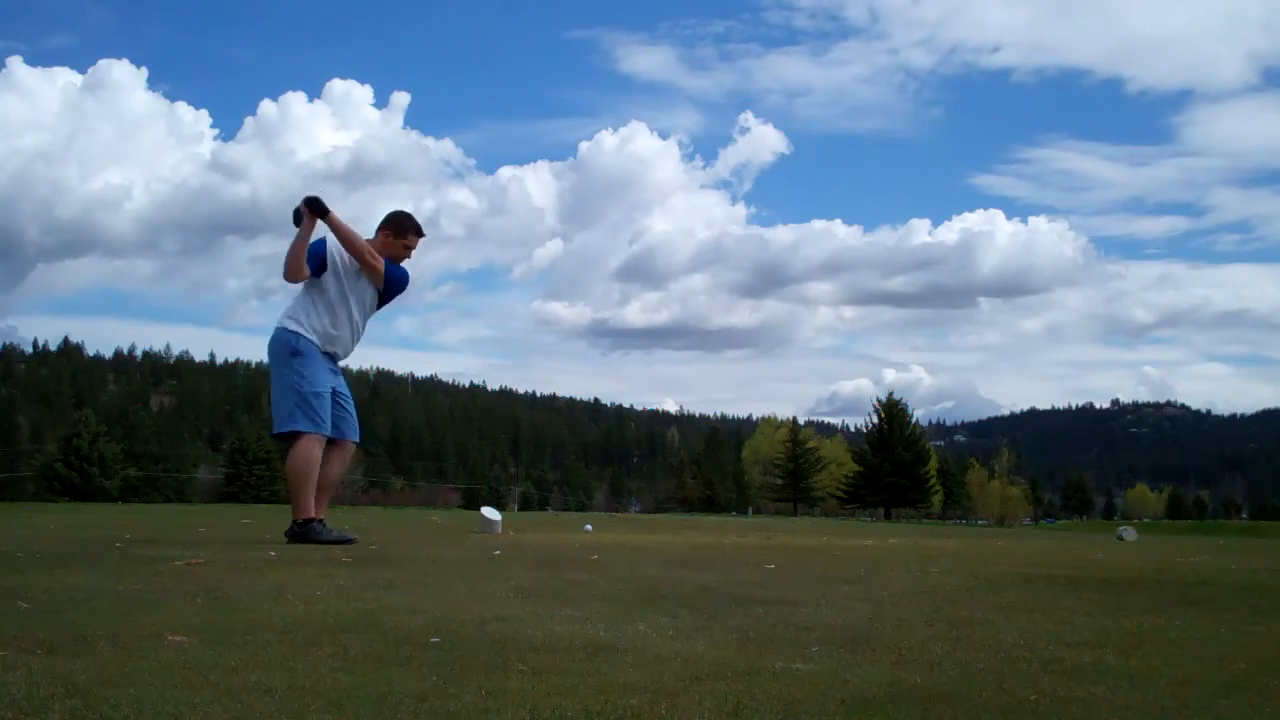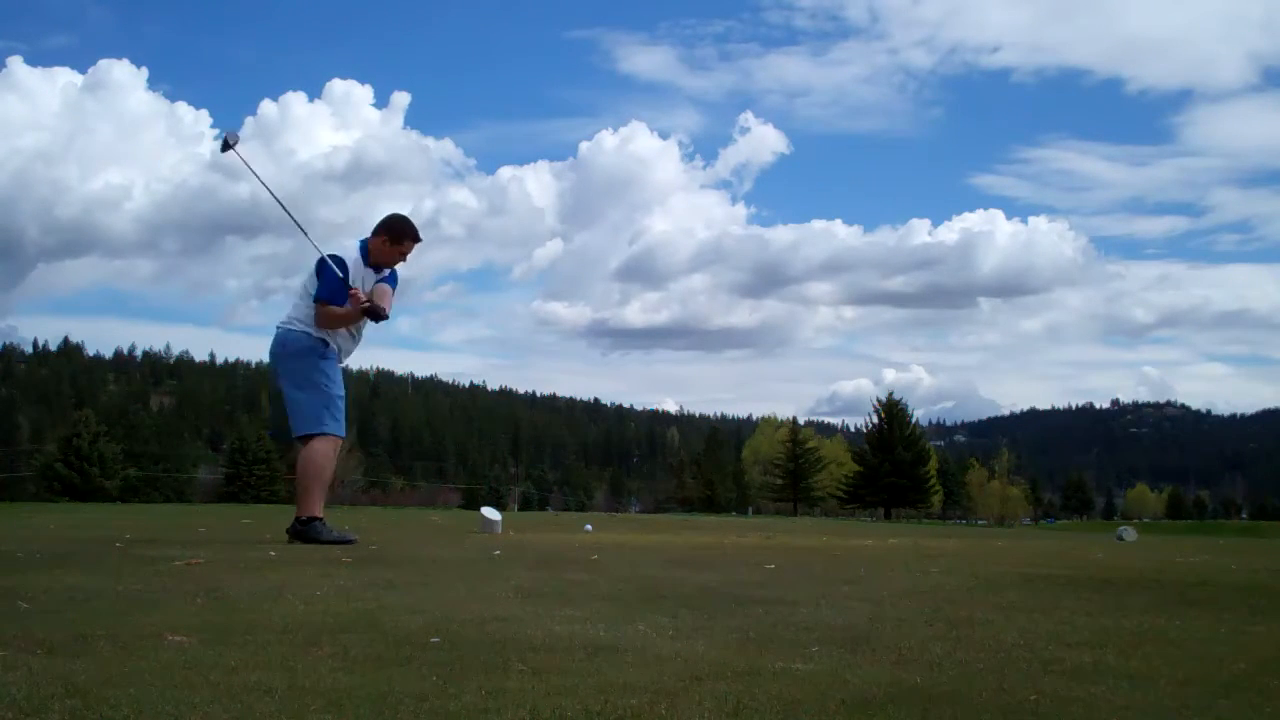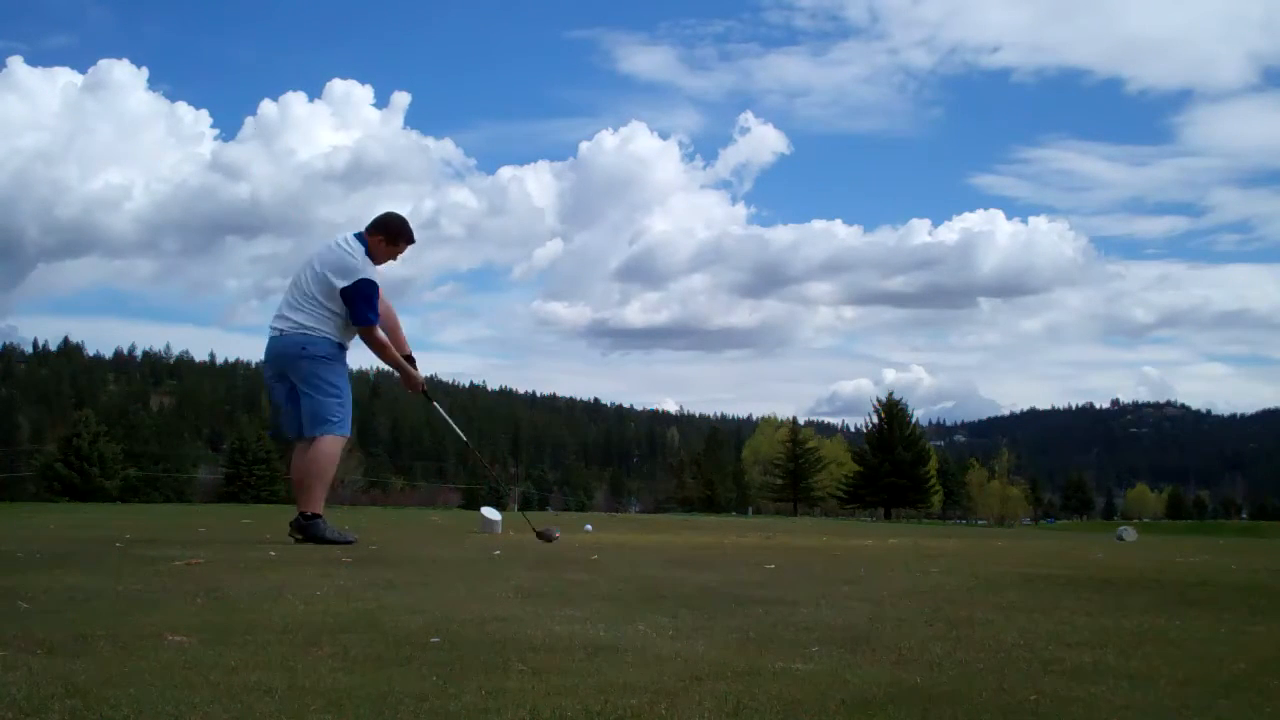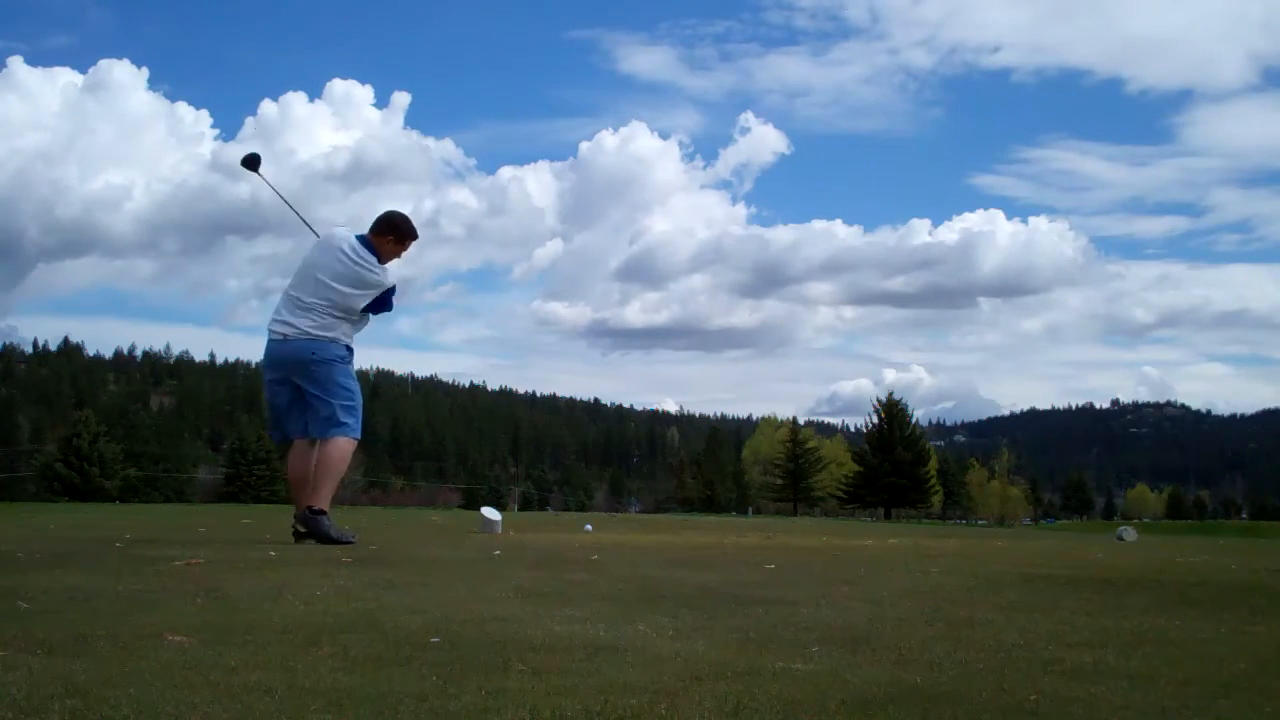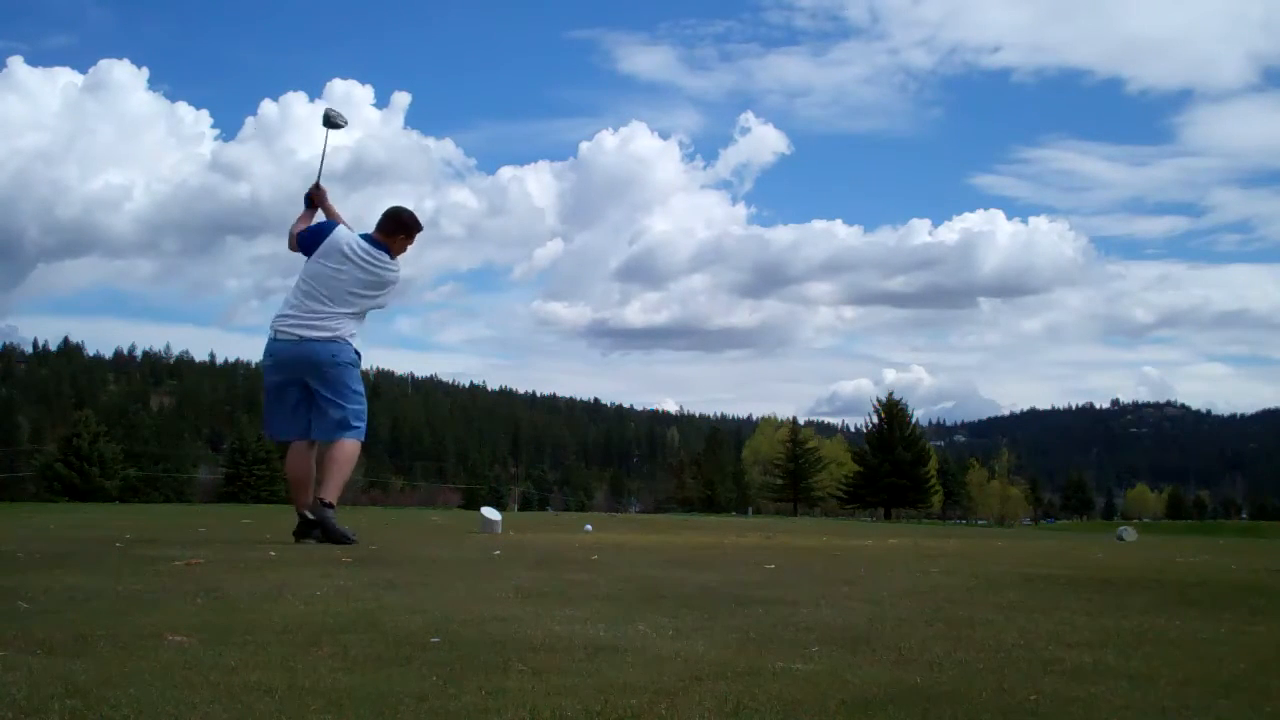
dt=0.1s
person 1, frame 1
left shoulder: (397, 277)
right shoulder: (330, 249)
left elbow: (366, 259)
right elbow: (293, 273)
left wrist: (328, 215)
right wrist: (309, 224)
left hip: (327, 359)
right hip: (297, 347)
left knee: (343, 442)
right knee: (311, 433)
left ankle: (313, 519)
right ankle: (304, 523)
person 1, frame 2
left shoulder: (386, 273)
right shoulder: (339, 263)
left elbow: (382, 306)
right elbow: (325, 319)
left wrist: (368, 303)
right wrist: (358, 307)
left hip: (309, 352)
right hip: (307, 346)
left knee: (322, 436)
right knee: (324, 433)
left ankle: (305, 519)
right ankle: (309, 521)
person 1, frame 3
left shoulder: (345, 244)
right shoulder: (362, 277)
left elbow: (383, 310)
right elbow: (371, 336)
left wrist: (407, 353)
right wrist: (404, 371)
left hip: (281, 346)
right hip: (317, 349)
left knee: (307, 436)
right knee: (331, 431)
left ankle: (305, 517)
right ankle: (311, 518)
person 1, frame 4
left shoulder: (338, 237)
right shoulder: (382, 282)
right elbow: (380, 307)
left hip: (280, 346)
right hip: (326, 351)
left knee: (302, 437)
right knee: (341, 432)
left ankle: (303, 522)
right ankle: (316, 513)
person 1, frame 5
left shoulder: (333, 235)
right shoulder: (390, 274)
left elbow: (294, 241)
left wrist: (312, 207)
right wrist: (326, 204)
left hip: (282, 347)
right hip: (332, 352)
left knee: (300, 437)
right knee: (347, 432)
left ankle: (306, 520)
right ankle: (324, 505)
